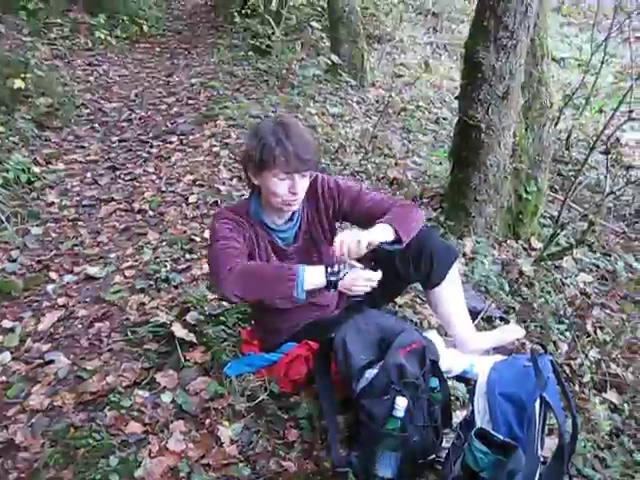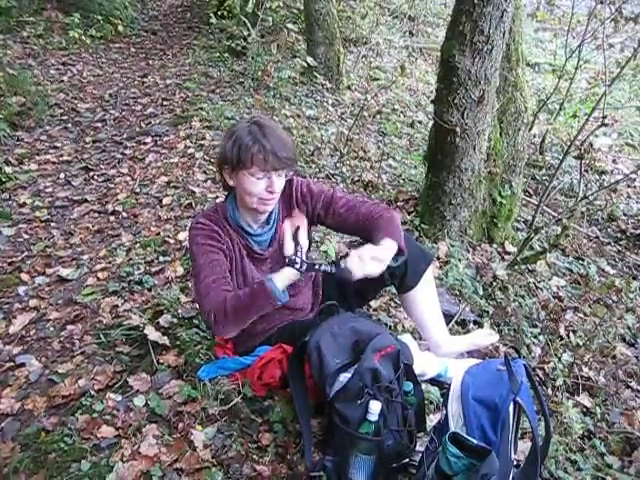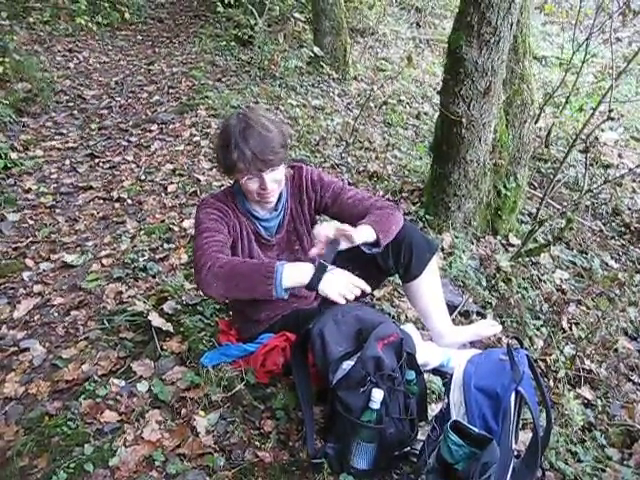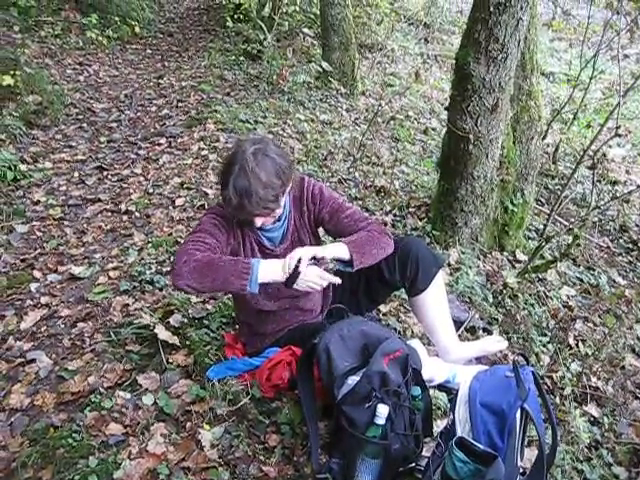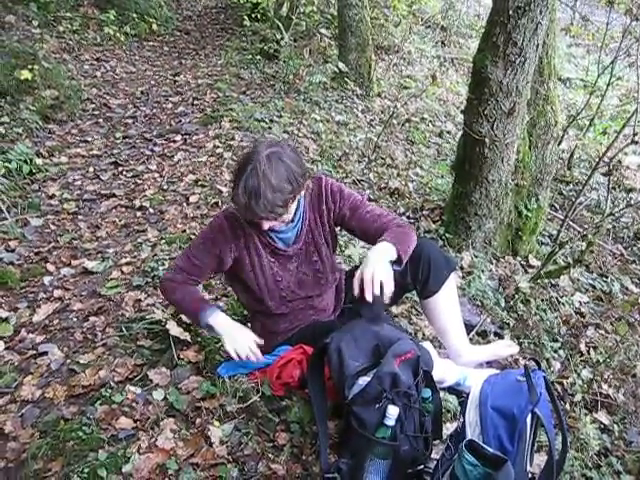
dt=1s
person 1, frame 1
left shoulder: (323, 191)
right shoulder: (232, 223)
left elbow: (408, 213)
right elbow: (229, 279)
left wrist: (369, 235)
right wrist: (329, 275)
left hip: (342, 297)
right hip: (295, 332)
left knee: (425, 242)
left ankle: (465, 341)
person 1, frame 2
left shoulder: (297, 194)
right shoulder: (209, 229)
left elbow: (383, 216)
right elbow: (220, 321)
left wrist: (383, 252)
right wrist: (290, 271)
left hip: (314, 299)
right hip: (269, 335)
left knee: (402, 248)
left ankle: (440, 344)
person 1, frame 3
left shoulder: (303, 181)
right shoulder: (217, 210)
left elbow: (387, 213)
right elbow: (210, 275)
left wrist: (354, 236)
right wrist: (308, 274)
left hip: (319, 290)
right hip: (273, 323)
left knee: (406, 236)
left ankle: (442, 334)
person 1, frame 4
left shoulder: (307, 192)
right shoulder: (223, 220)
left elbow: (380, 237)
right elbow: (184, 269)
left wrist: (327, 250)
right wrist: (280, 270)
left hip: (325, 298)
right hip: (281, 334)
left knee: (411, 251)
left ankle: (449, 350)
person 1, frame 5
left shoulder: (323, 193)
right shoulder: (230, 226)
left elbow: (402, 230)
right elbow: (174, 280)
left wrist: (379, 254)
right wrist: (221, 322)
left hip: (338, 299)
right hip: (294, 333)
left knee: (424, 253)
left ankle: (460, 353)
